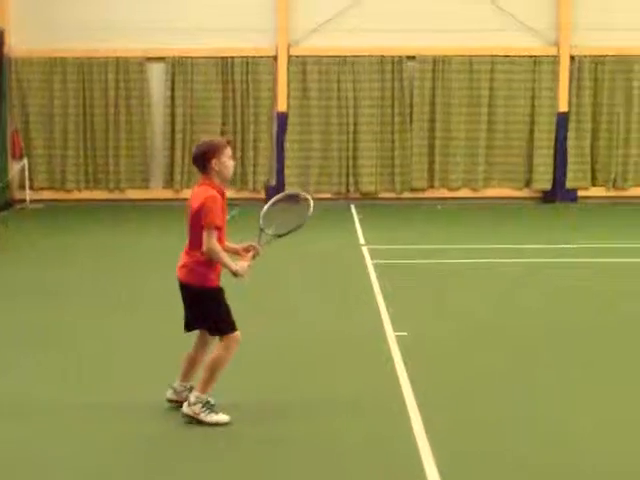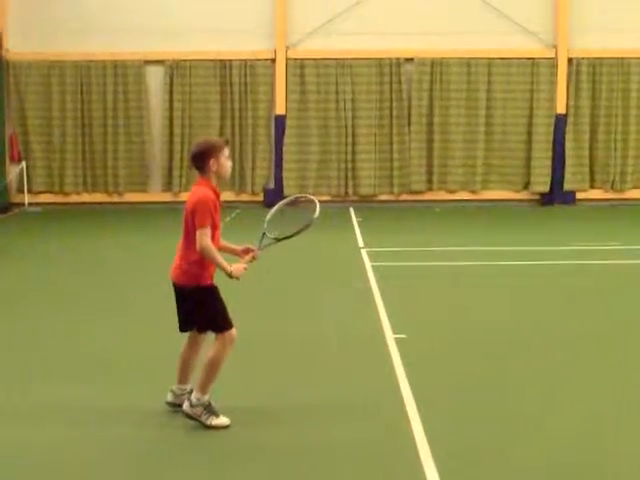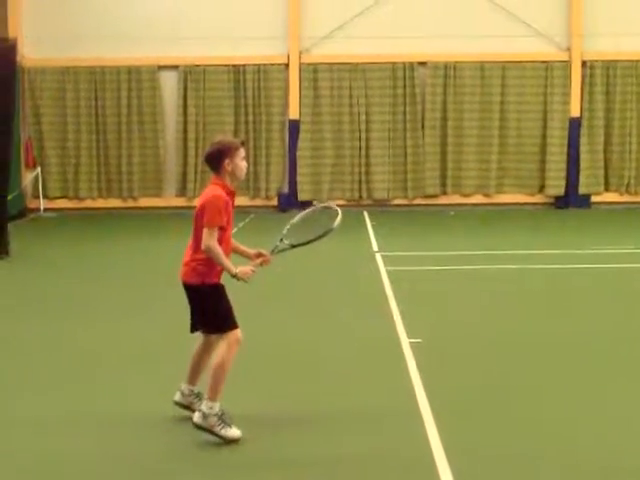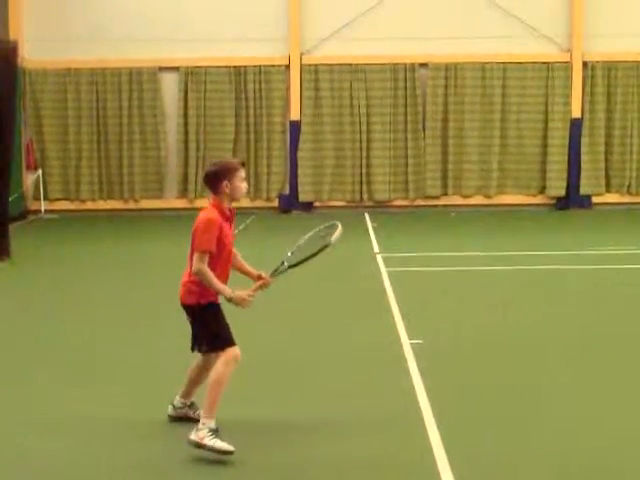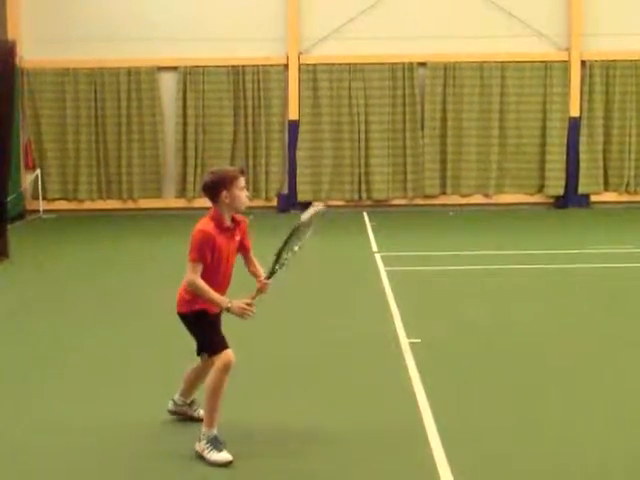
dt=0.5s
person 1, frame 1
left shoulder: (202, 193)
right shoulder: (211, 198)
right elbow: (209, 246)
left wrist: (236, 249)
right wrist: (234, 267)
left hip: (191, 275)
right hip: (202, 278)
left knee: (207, 334)
right knee: (230, 337)
left ankle: (180, 389)
right ankle: (196, 402)
person 1, frame 2
left shoulder: (202, 193)
right shoulder: (205, 197)
right elbow: (203, 244)
left wrist: (236, 250)
right wrist: (229, 269)
left hip: (185, 275)
right hip: (196, 278)
left knee: (197, 334)
right knee: (226, 335)
left ankle: (180, 391)
right ankle: (198, 402)
person 1, frame 3
left shoulder: (220, 194)
right shoulder: (217, 197)
right elbow: (209, 244)
left wrist: (249, 253)
right wrist: (235, 270)
left hip: (198, 275)
right hip: (203, 276)
left knee: (212, 337)
right knee: (232, 337)
left ankle: (188, 392)
right ankle: (209, 412)
person 1, frame 4
left shoulder: (226, 216)
right shoulder: (210, 220)
left elbow: (230, 256)
right elbow: (199, 268)
left wrist: (254, 274)
right wrist: (231, 295)
left hip: (202, 296)
right hip: (200, 296)
left knee: (211, 354)
right knee: (229, 354)
left ankle: (181, 404)
right ankle: (205, 429)
person 1, frame 5
left shoulder: (239, 224)
right shoulder: (205, 232)
left elbow: (249, 258)
right elbow: (192, 280)
left wrist: (261, 277)
right wrist: (229, 304)
left hip: (213, 304)
right hip: (194, 305)
left knee: (210, 358)
right knee: (225, 360)
left ankle: (181, 401)
right ankle: (207, 438)
